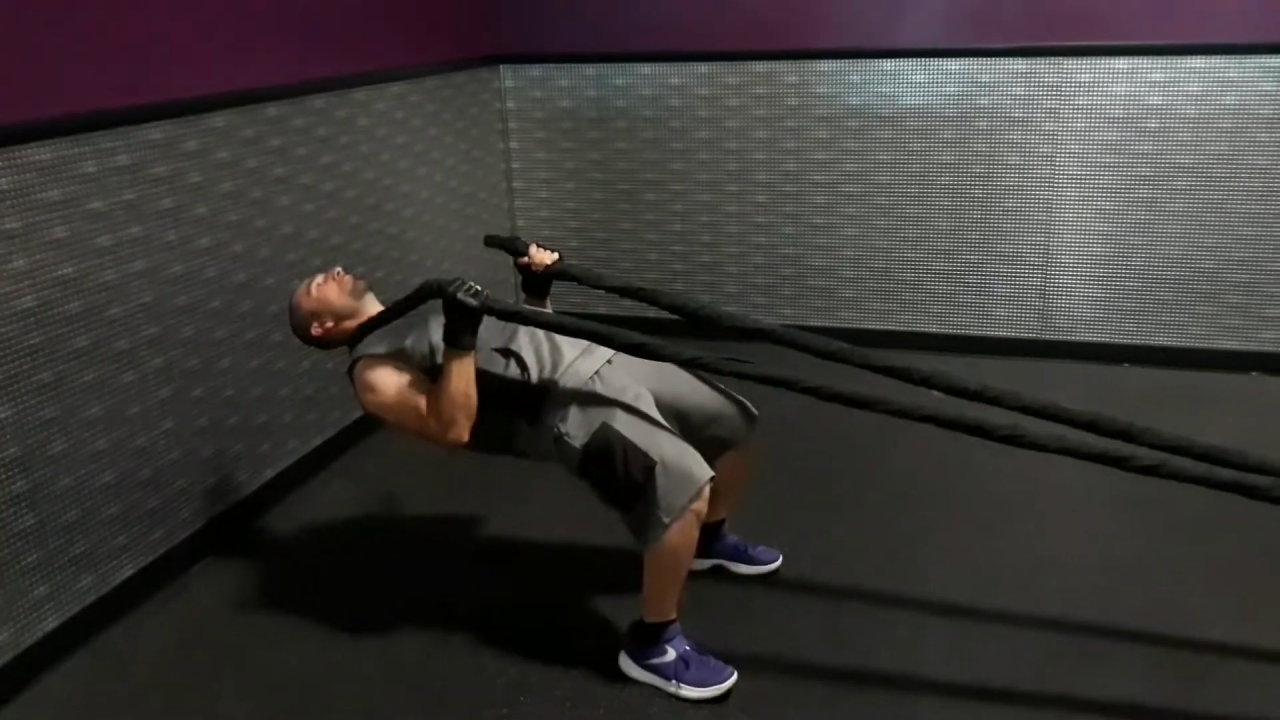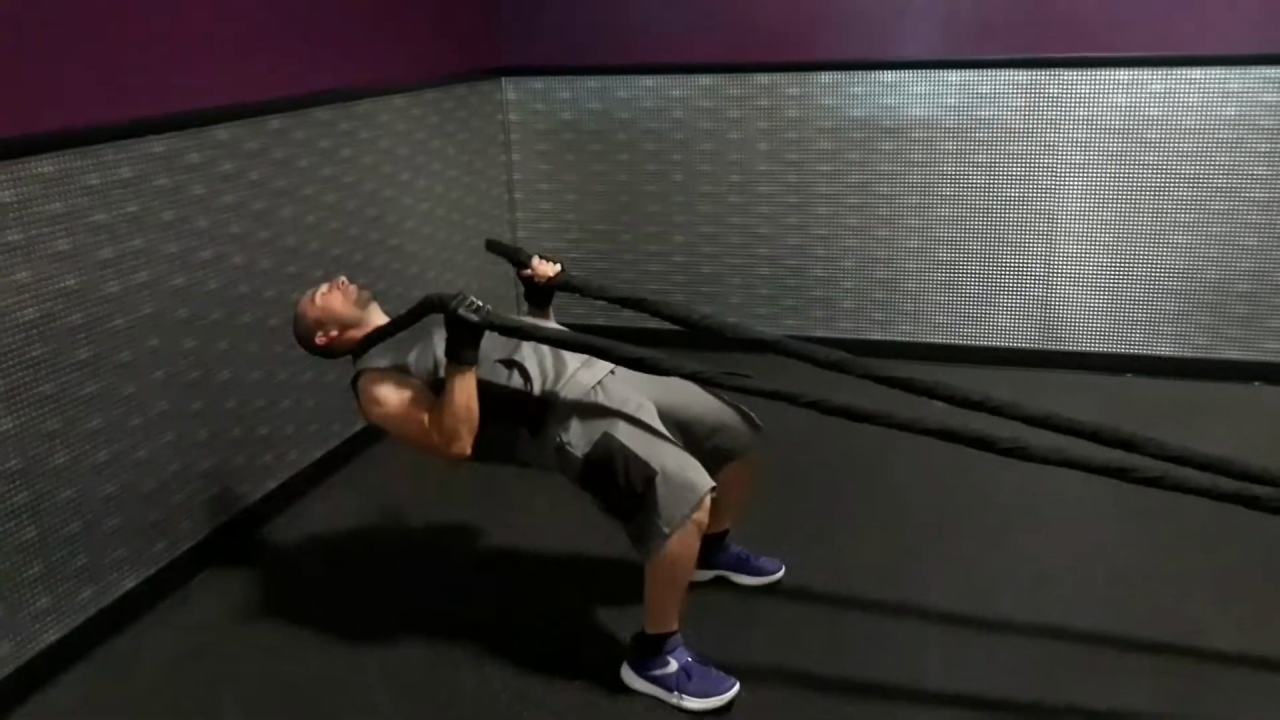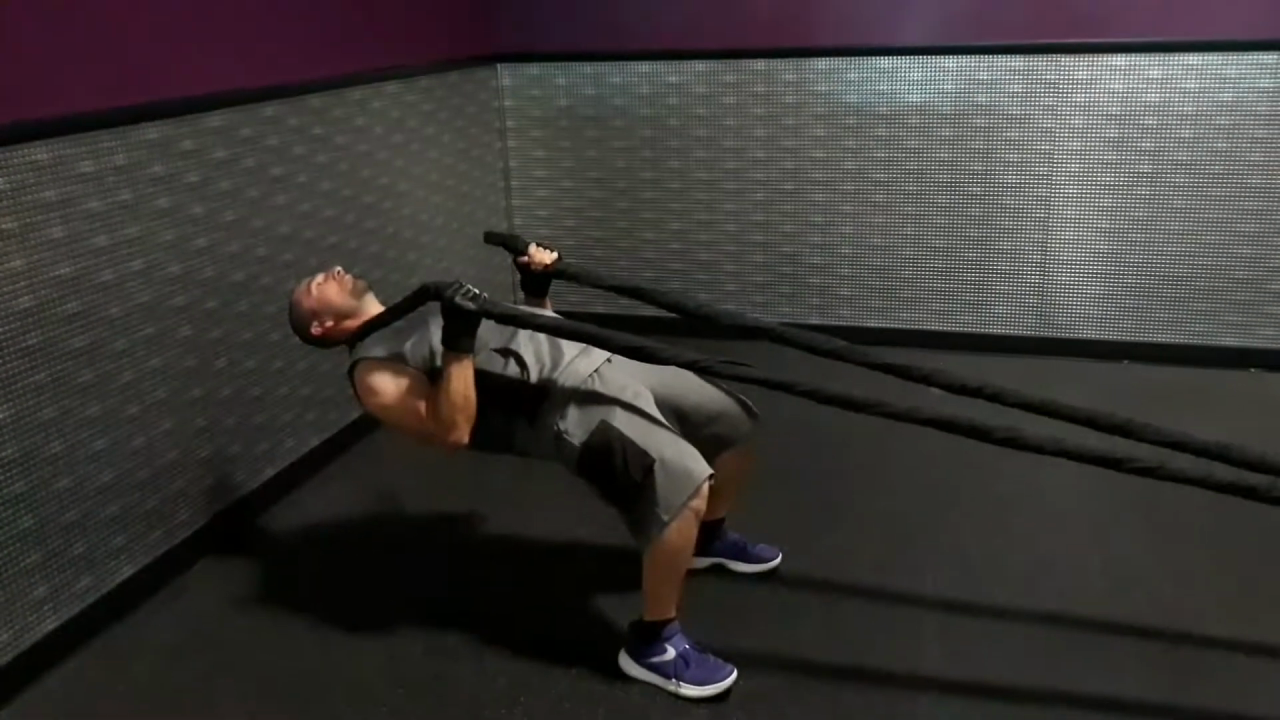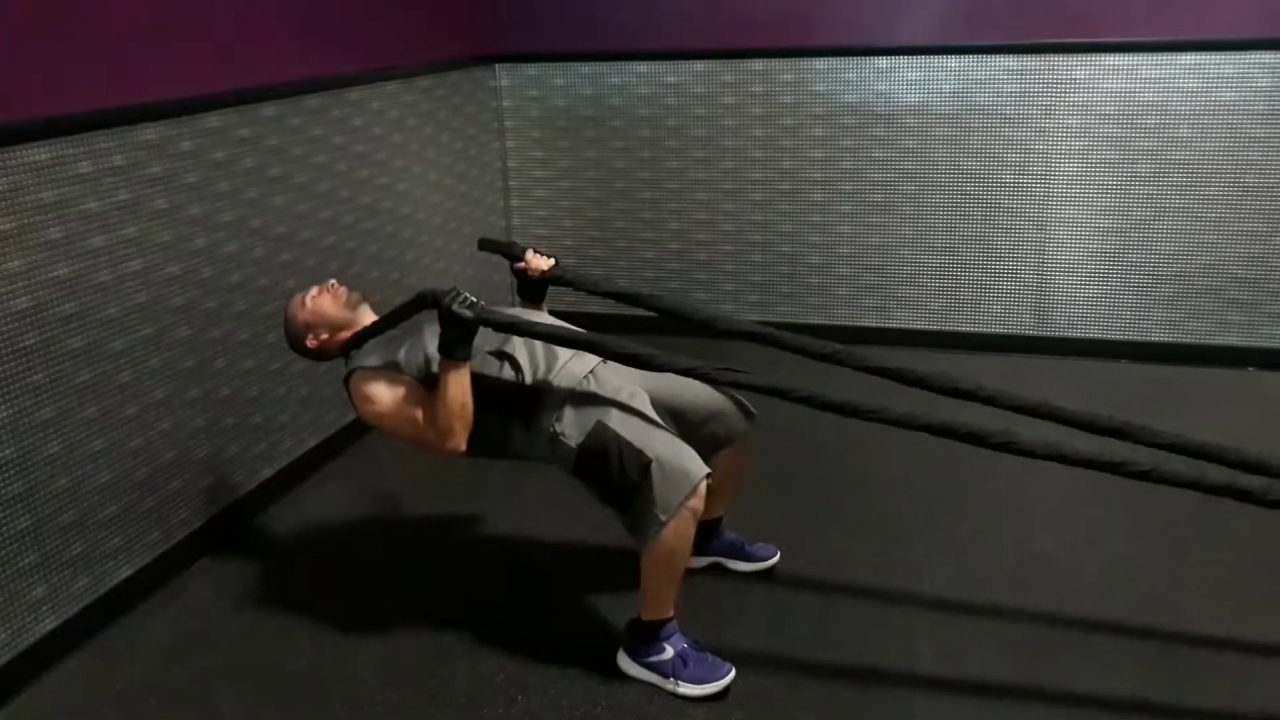
dt=0.5s
person 1, frame 1
left shoulder: (419, 318)
right shoulder: (373, 368)
right elbow: (453, 429)
left wrist: (536, 289)
right wrist: (460, 338)
right hip: (568, 401)
left knee: (735, 425)
right knee: (685, 486)
left ankle: (710, 540)
right ankle: (652, 644)
person 1, frame 2
left shoulder: (421, 331)
right shoulder: (377, 379)
right elbow: (455, 442)
left wrist: (539, 298)
right wrist: (460, 353)
right hip: (571, 411)
left knee: (737, 435)
right knee: (686, 496)
left ankle: (712, 550)
right ankle: (655, 655)
person 1, frame 3
left shoulder: (417, 319)
right shoulder: (373, 369)
right elbow: (453, 431)
left wrist: (537, 288)
right wrist: (458, 341)
right hip: (568, 402)
left knee: (734, 422)
right knee: (684, 483)
left ankle: (710, 538)
right ankle: (652, 643)
person 1, frame 4
left shoulder: (413, 328)
right shoulder: (369, 379)
right elbow: (450, 438)
left wrist: (532, 293)
right wrist: (455, 349)
right hip: (565, 402)
left knee: (729, 421)
right knee: (681, 483)
left ankle: (706, 537)
right ankle: (650, 642)
